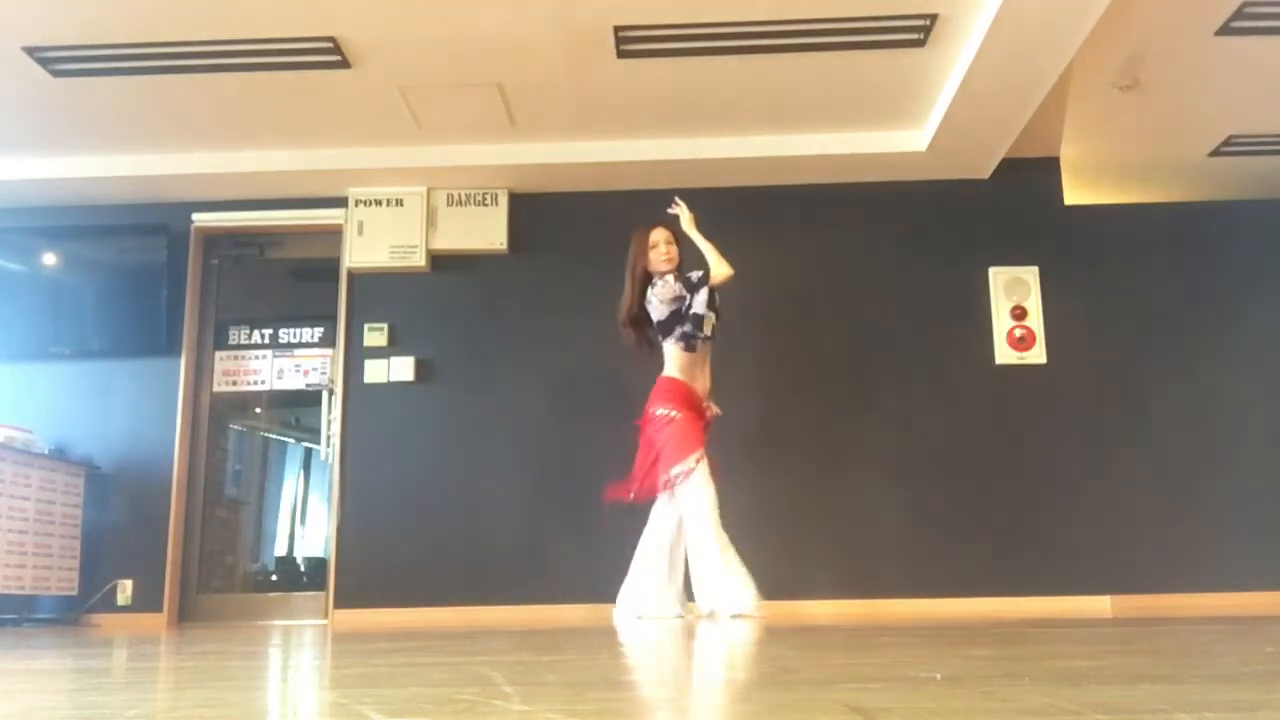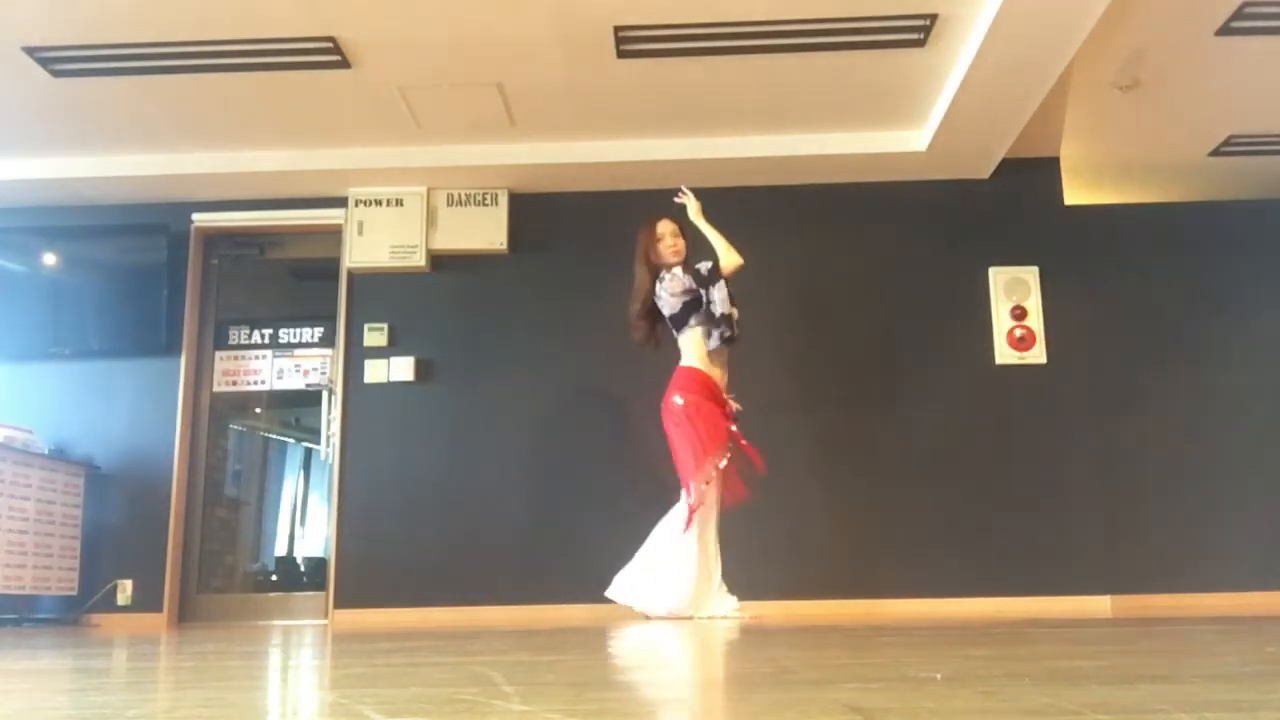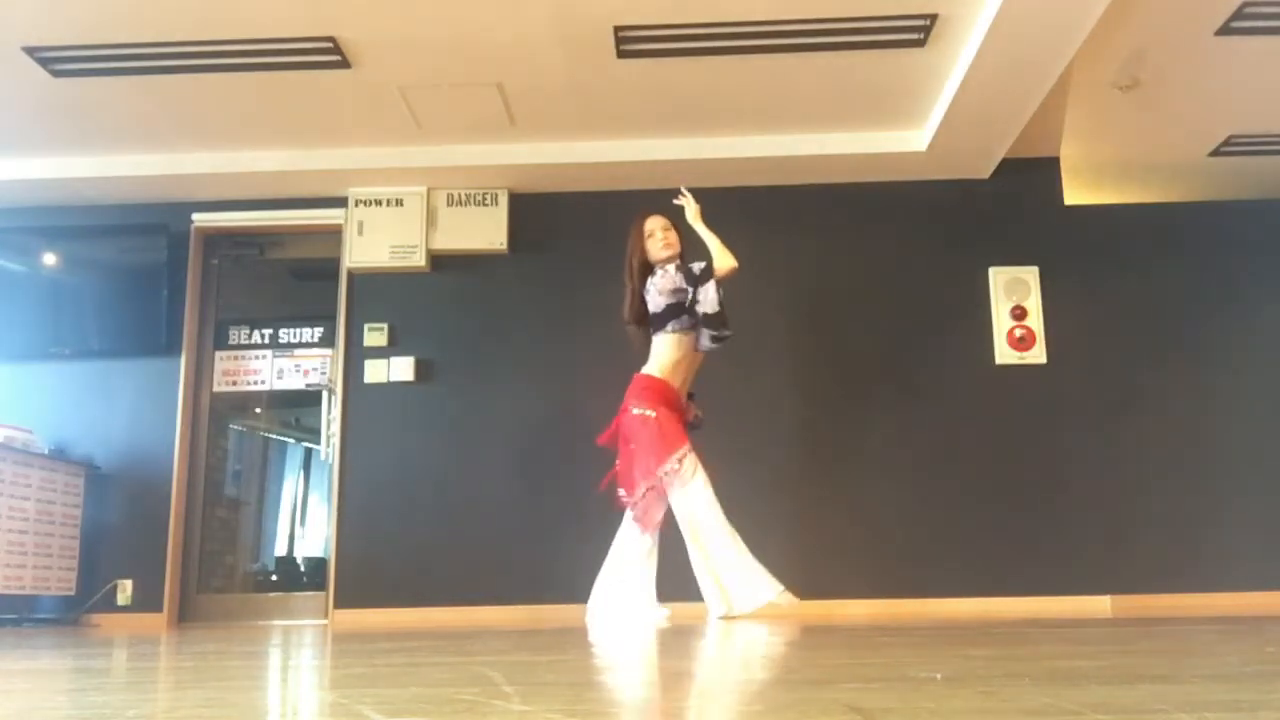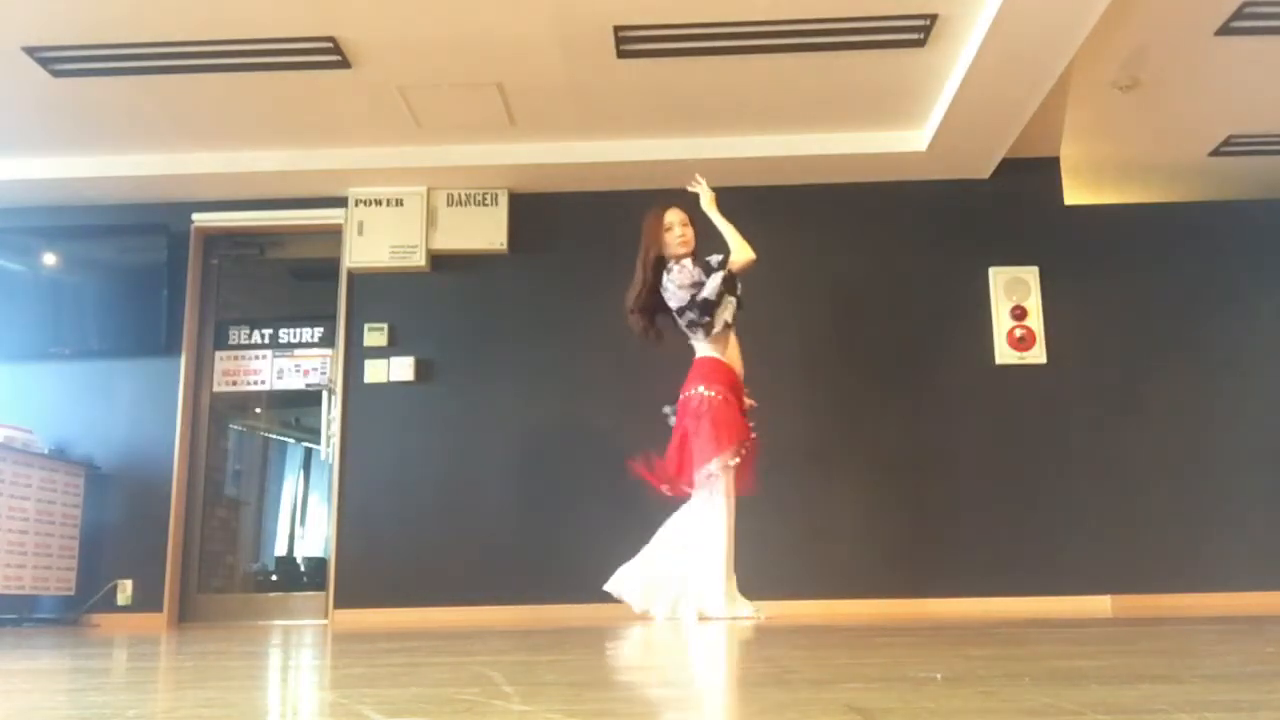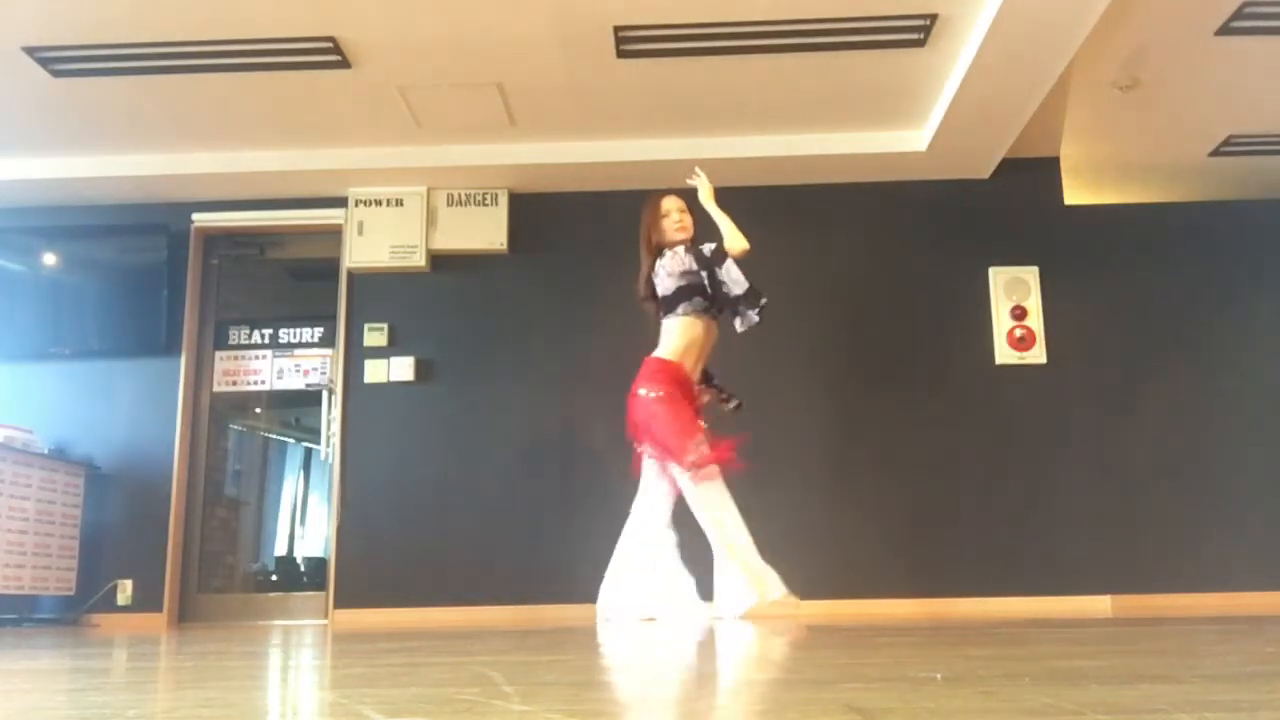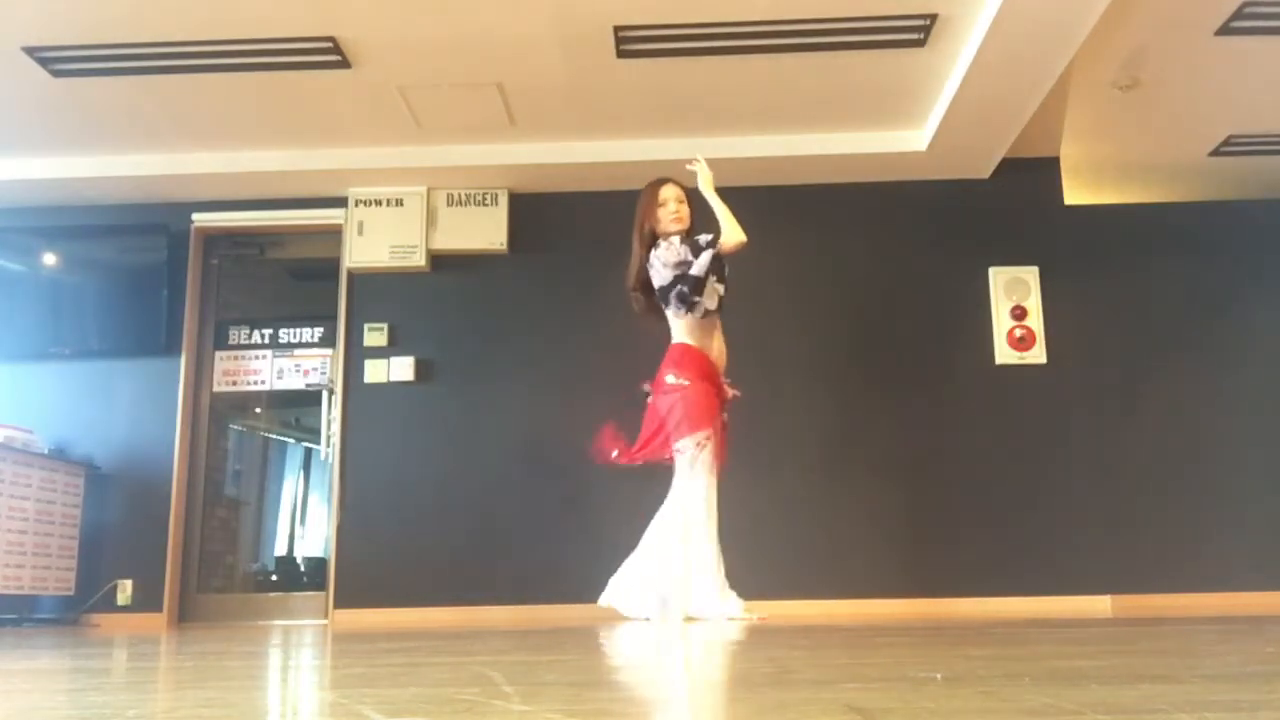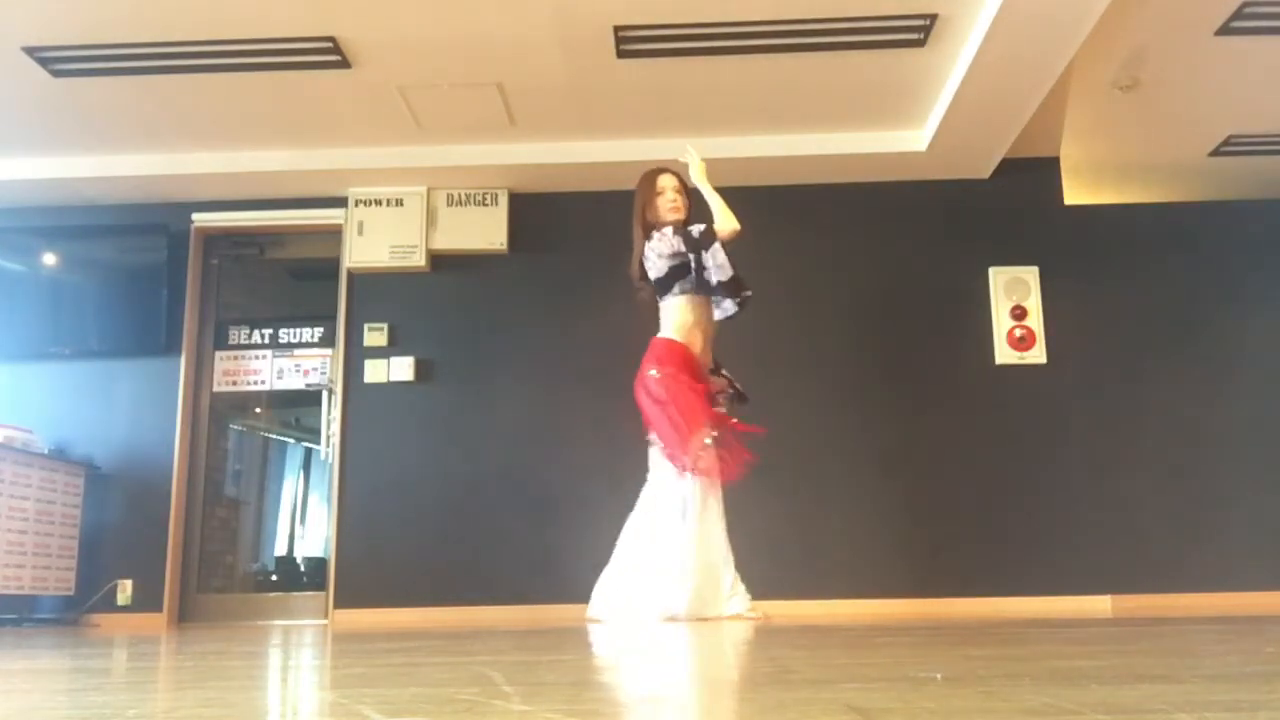
dt=0.4s
person 1, frame 1
left shoulder: (676, 290)
right shoulder: (661, 289)
right elbow: (722, 272)
right wrist: (692, 230)
left hip: (688, 407)
right hip: (672, 404)
left knee: (674, 505)
right knee: (698, 502)
left ankle: (650, 598)
right ankle: (723, 596)
person 1, frame 2
left shoulder: (686, 285)
right shoulder: (672, 281)
right elbow: (733, 261)
right wrist: (701, 219)
left hip: (707, 399)
right hip: (691, 394)
left knee: (699, 500)
right knee: (702, 498)
left ankle: (653, 589)
right ankle: (693, 597)
person 1, frame 3
left shoulder: (679, 282)
right shoulder: (663, 279)
right elbow: (728, 264)
right wrist: (698, 221)
left hip: (665, 405)
right hip: (650, 400)
left knee: (649, 506)
right knee: (697, 501)
left ankle: (619, 602)
right ankle: (737, 591)
person 1, frame 4
left shoulder: (689, 275)
right shoulder: (680, 273)
right elbow: (745, 256)
right wrist: (714, 210)
left hip: (716, 390)
right hip: (712, 385)
left knee: (710, 498)
right knee: (715, 496)
left ankle: (647, 585)
right ankle: (714, 599)
person 1, frame 5
left shoulder: (691, 265)
right shoulder: (674, 260)
right elbow: (738, 246)
right wrist: (711, 201)
left hip: (675, 389)
right hip: (662, 384)
left knee: (655, 500)
right knee: (709, 490)
left ankle: (632, 599)
right ankle: (746, 589)
person 1, frame 6
left shoulder: (685, 253)
right shoulder: (668, 251)
right elbow: (735, 239)
right wrist: (710, 191)
left hip: (700, 381)
right hip: (686, 375)
left knee: (692, 493)
right knee: (694, 491)
left ankle: (643, 593)
right ankle: (705, 597)
person 1, frame 7
left shoulder: (682, 246)
right shoulder: (663, 241)
right elbow: (730, 227)
right wrist: (704, 181)
left hip: (688, 374)
right hip: (669, 369)
left knee: (672, 486)
right knee: (693, 483)
